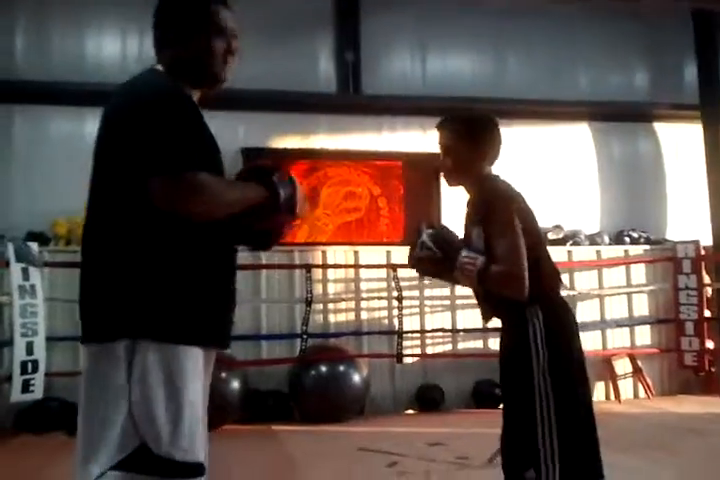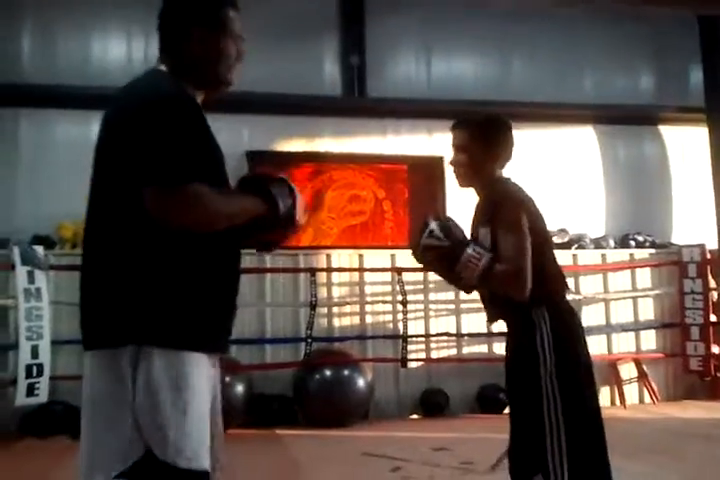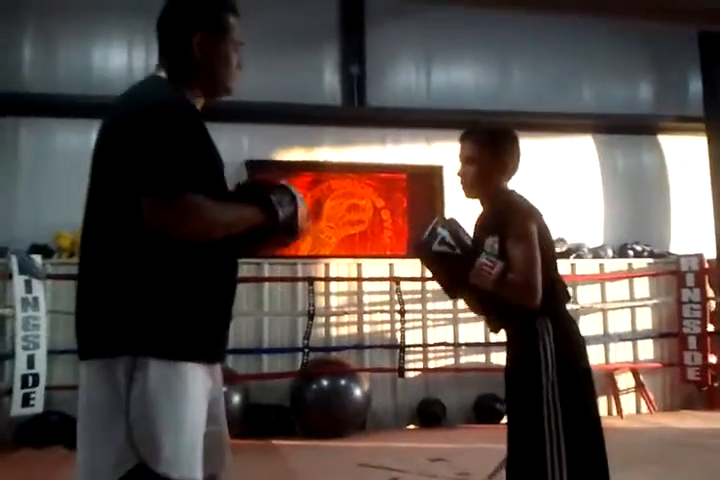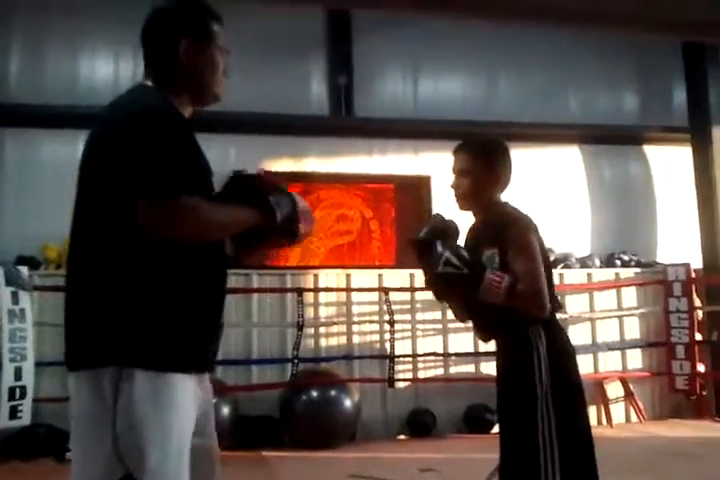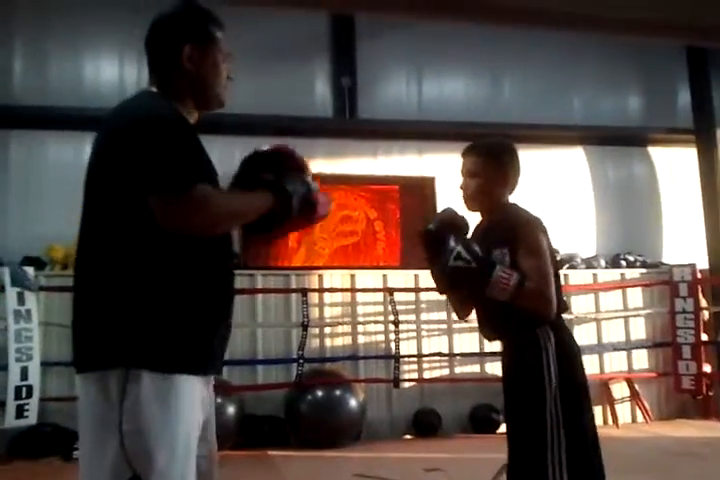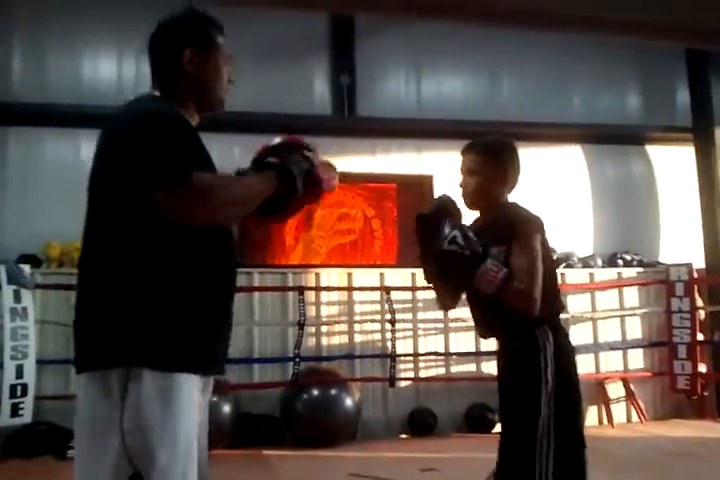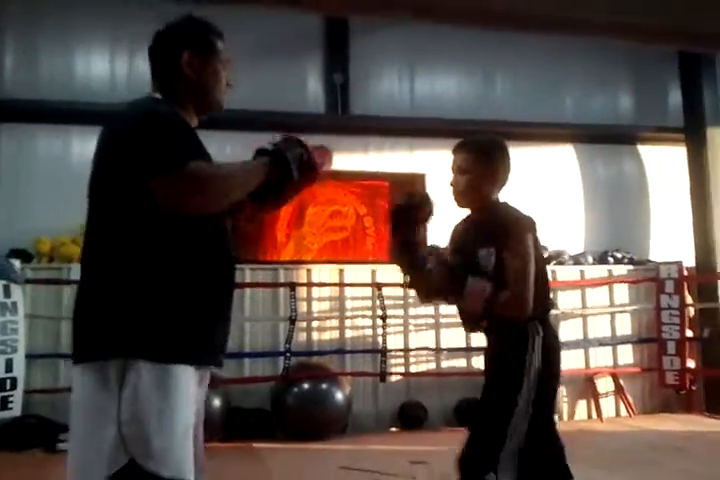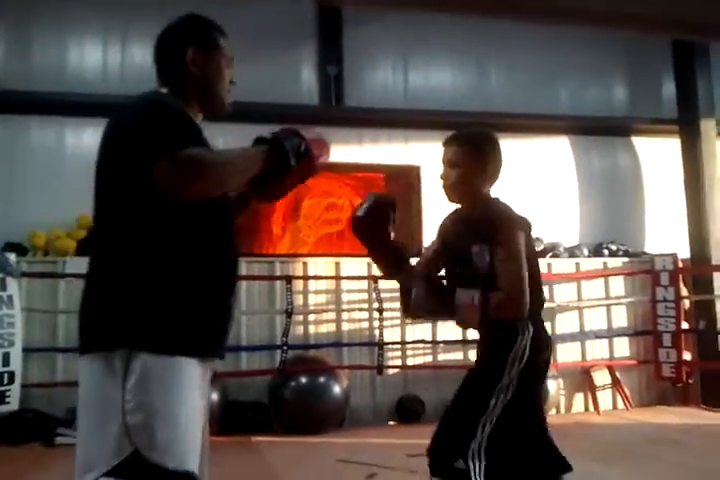
dt=0.1s
person 1, frame 1
left shoulder: (173, 107)
right shoulder: (153, 100)
right elbow: (181, 196)
left wrist: (252, 207)
right wrist: (270, 191)
left hip: (174, 320)
right hip: (146, 322)
person 1, frame 2
left shoulder: (172, 107)
right shoulder: (158, 103)
right elbow: (174, 206)
left wrist: (249, 205)
right wrist: (267, 202)
left hip: (179, 329)
right hip: (149, 331)
person 1, frame 3
left shoulder: (171, 112)
right shoulder: (157, 111)
right elbow: (172, 214)
left wrist: (251, 216)
right wrist: (268, 210)
left hip: (177, 338)
right hip: (146, 341)
person 1, frame 4
left shoulder: (160, 122)
right shoulder: (144, 118)
right elbow: (167, 218)
left wrist: (241, 214)
right wrist: (262, 213)
left hip: (171, 349)
right hip: (135, 351)
person 1, frame 5
left shoulder: (165, 126)
right shoulder: (149, 123)
right elbow: (183, 212)
left wrist: (255, 199)
right wrist: (277, 197)
left hip: (177, 350)
right hip: (142, 352)
person 1, frame 6
left shoulder: (169, 129)
right shoulder: (149, 122)
right elbow: (187, 202)
left wrist: (264, 185)
right wrist: (279, 178)
left hip: (177, 351)
right hip: (140, 353)
person 1, frame 7
left shoulder: (168, 131)
right shoulder: (149, 122)
left elbow: (202, 207)
right elbow: (186, 194)
left wrist: (261, 181)
right wrist: (273, 166)
left hip: (173, 345)
right hip: (139, 346)
person 1, frame 8
left shoulder: (172, 125)
right shoulder: (152, 115)
left elbow: (201, 209)
right elbow: (188, 178)
left wrist: (265, 179)
right wrist: (270, 151)
left hip: (174, 335)
right hip: (143, 336)
person 2, frame 1
left shoulder: (500, 201)
right shoulder: (480, 203)
left elbow: (516, 284)
left wrist: (454, 261)
right wrist: (457, 261)
left hip: (540, 327)
right hip: (521, 327)
left knee: (548, 446)
right knee: (524, 445)
person 2, frame 2
left shoulder: (510, 203)
right shoulder: (487, 206)
left elbow: (518, 284)
left wrist: (458, 255)
right wrist: (449, 259)
left hip: (543, 329)
right hip: (525, 330)
person 2, frame 3
left shoulder: (518, 215)
right shoulder: (489, 219)
left elbow: (530, 293)
right elbow: (485, 305)
left wrist: (472, 266)
right wrist: (465, 271)
left hip: (545, 339)
right hip: (524, 341)
person 2, frame 4
left shoulder: (515, 226)
right shoulder: (476, 234)
left elbow: (538, 303)
right elbow: (465, 312)
left wrist: (478, 277)
right wrist: (442, 272)
left hip: (538, 350)
right hip: (513, 352)
person 2, frame 5
left shoulder: (525, 226)
right shoulder: (480, 234)
left elbow: (545, 303)
right elbow: (463, 308)
left wrist: (486, 274)
right wrist: (442, 263)
left hip: (544, 350)
right hip: (518, 352)
person 2, frame 6
left shoulder: (523, 226)
right shoulder: (476, 232)
left elbow: (529, 302)
right elbow: (448, 299)
left wrist: (475, 265)
right wrist: (434, 250)
left hip: (539, 350)
right hip: (513, 351)
person 2, frame 7
left shoulder: (515, 225)
right shoulder: (465, 231)
left elbow: (520, 305)
right elbow: (431, 291)
left wrist: (460, 286)
right wrist: (408, 244)
left hip: (527, 346)
right hip: (502, 346)
person 2, frame 8
left shoulder: (506, 224)
right shoulder: (455, 223)
left elbow: (517, 304)
right elbow: (419, 276)
left wrist: (449, 301)
left hip: (516, 343)
right hip: (498, 342)
